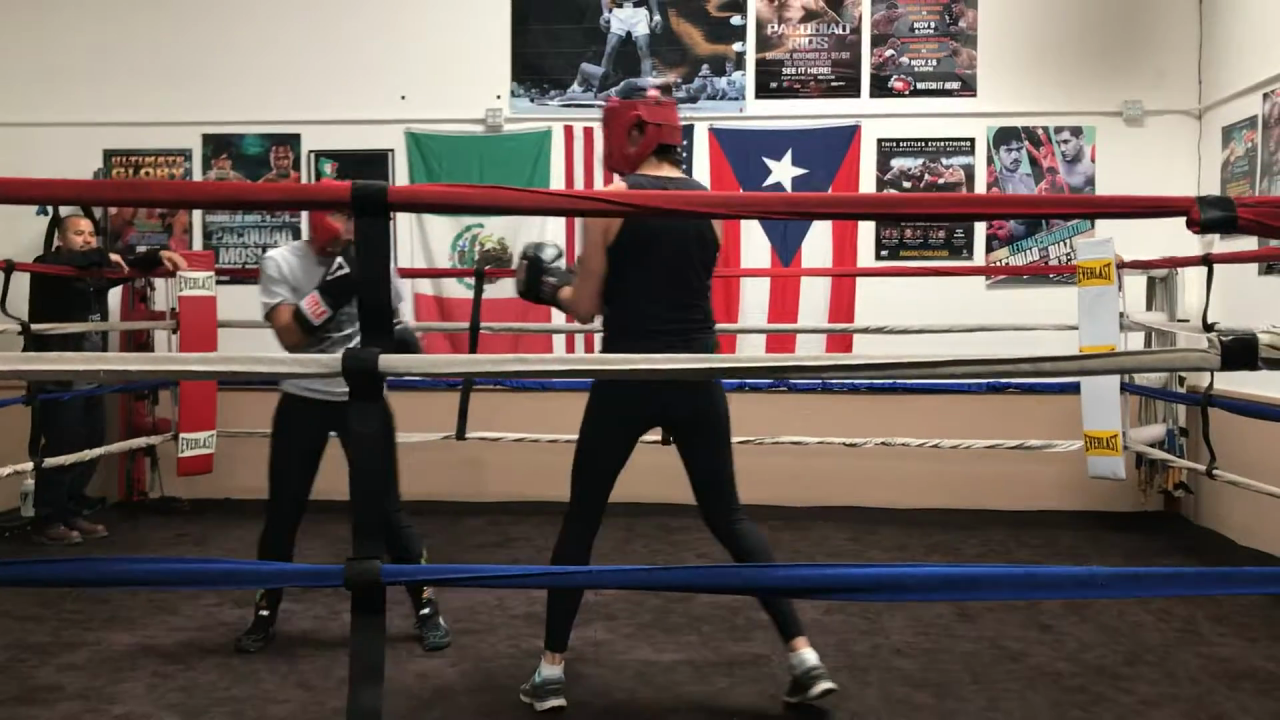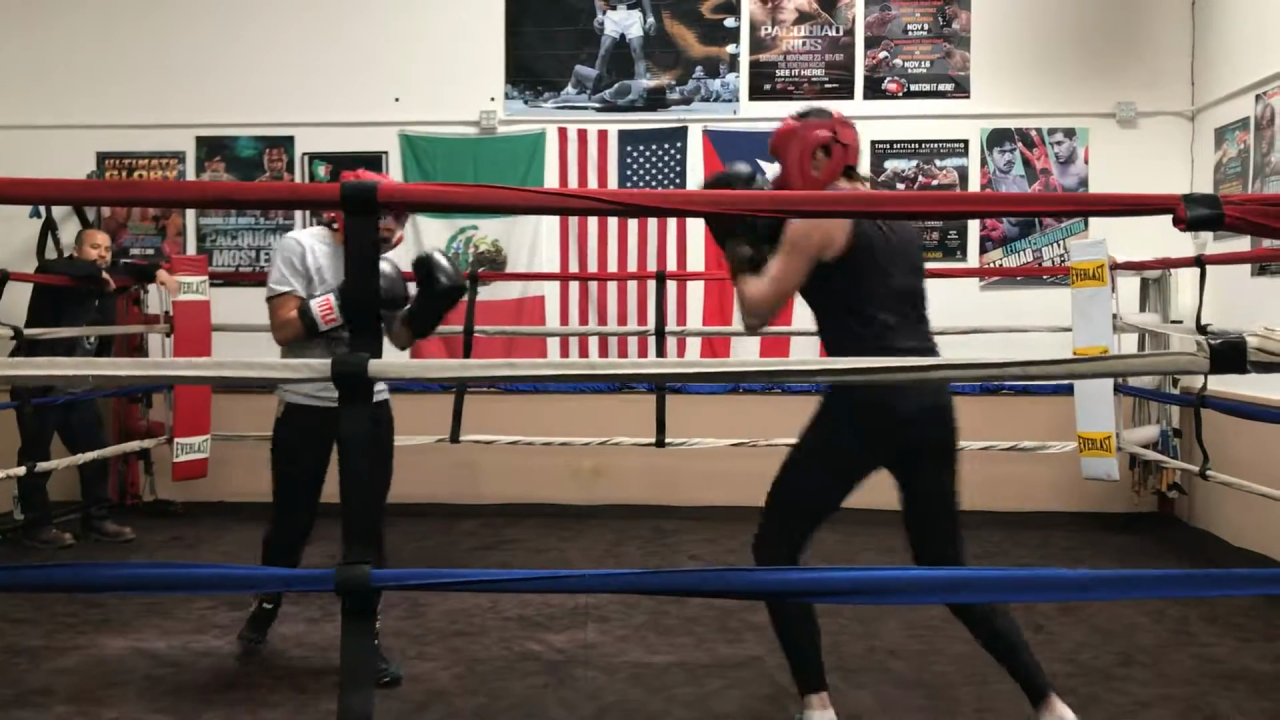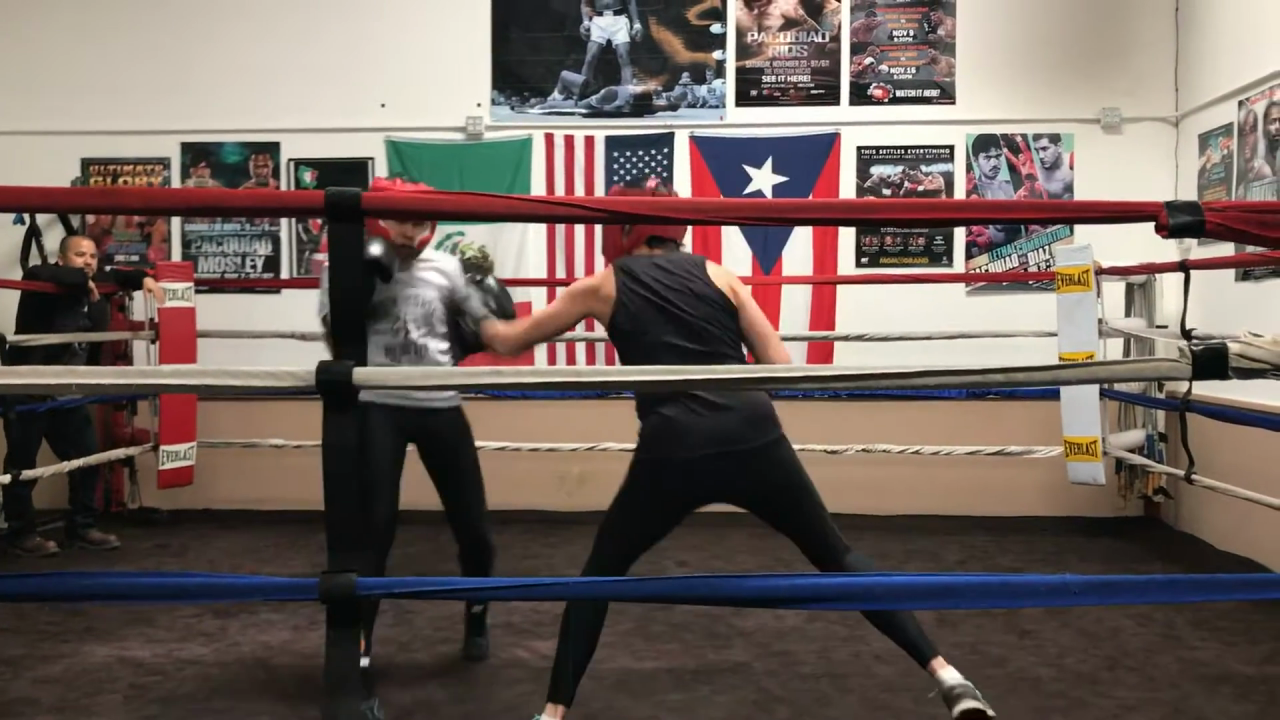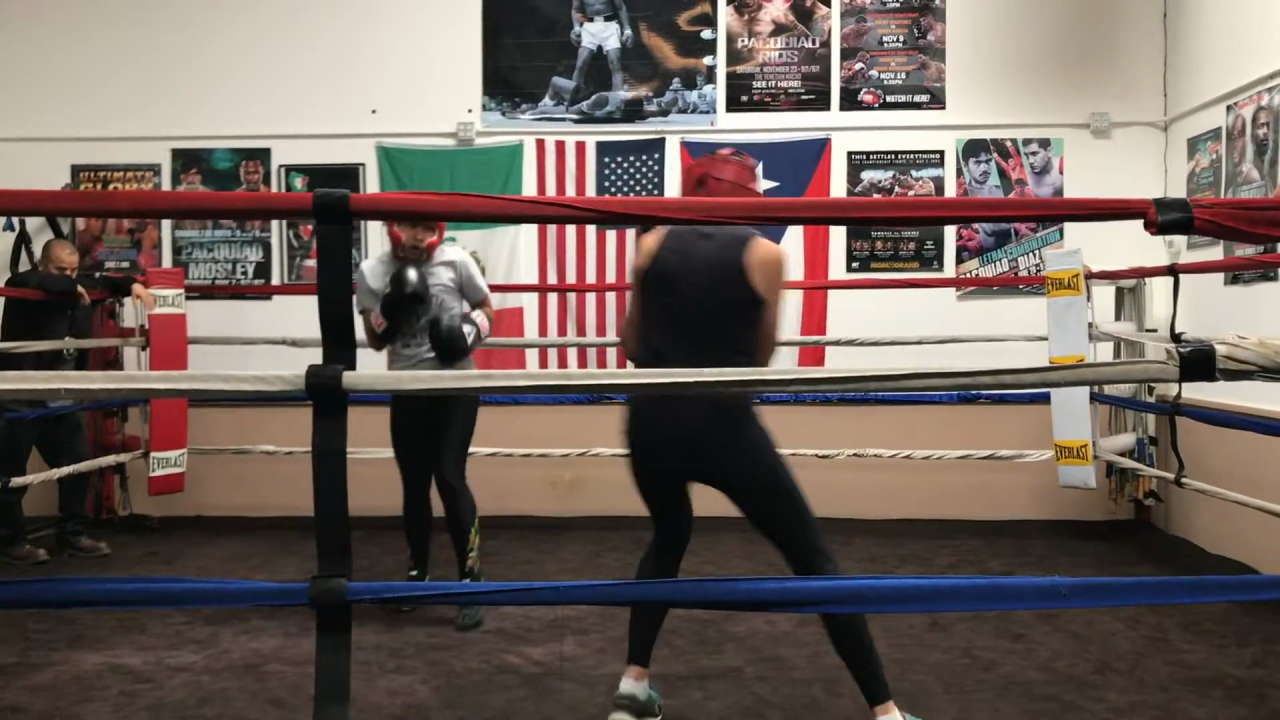
dt=0.7s
person 1, frame 1
left shoulder: (611, 200)
left elbow: (586, 304)
left wrist: (549, 286)
left hip: (629, 379)
right hip: (696, 378)
left knee: (580, 522)
right knee: (729, 522)
left ankle: (551, 670)
right ankle: (805, 658)
person 1, frame 2
left shoulder: (818, 214)
right shoulder: (895, 213)
left elbow: (758, 313)
left wrist: (737, 243)
right wrist: (775, 232)
left hip: (864, 401)
right hip: (927, 400)
left knee: (774, 549)
right knee: (943, 566)
person 1, frame 3
left shoulder: (605, 285)
right shoulder: (718, 274)
left elbow: (516, 337)
right elbow: (775, 360)
left wrist: (473, 320)
left hip: (674, 450)
right hip: (752, 440)
left knee: (603, 570)
right knee: (837, 559)
person 1, frame 4
left shoulder: (652, 244)
right shoulder: (763, 253)
right elbow: (760, 354)
left hip: (651, 421)
right hip: (723, 423)
left knee: (668, 539)
right knee: (812, 562)
person 2, frame 1
right shoulder: (282, 263)
right elbow: (290, 336)
left wrist: (397, 335)
right wrist: (332, 290)
right hip: (303, 401)
left knee: (385, 503)
right knee: (283, 508)
left ankle: (425, 604)
right ankle: (266, 612)
person 2, frame 2
left shoulder: (382, 265)
right shoulder: (300, 247)
left elbow: (402, 337)
right elbow: (284, 329)
left wrist: (433, 300)
right wrist: (347, 301)
left hip: (368, 407)
right hip: (304, 407)
left knee: (365, 525)
right knee: (292, 520)
right ankle: (267, 603)
person 2, frame 3
left shoulder: (446, 268)
left elbow: (463, 344)
left hip: (441, 407)
right hip: (377, 407)
left knee: (471, 523)
right knee: (376, 526)
left ankle: (475, 614)
right ankle: (358, 656)
person 2, frame 4
left shoulder: (455, 261)
right shoulder: (371, 272)
left elbow: (485, 311)
right elbow: (375, 341)
left wrist: (469, 333)
right wrist: (391, 309)
right hip: (408, 393)
left knee: (449, 477)
right knee: (414, 485)
left ankle: (470, 580)
right ankle: (418, 572)
person 3, frame 1
left shoulder: (97, 270)
right shoulder: (46, 268)
left elbow: (130, 265)
right elbow: (64, 262)
left wrist: (159, 256)
right wrist: (102, 256)
left hip: (89, 378)
right hip: (54, 379)
left knee: (90, 448)
right knee: (58, 450)
left ankle: (70, 514)
right ankle: (47, 522)
person 3, frame 2
left shoulder: (106, 279)
right shoulder: (54, 275)
left elbow: (130, 271)
right elbow: (50, 267)
left wrist: (157, 271)
right wrist: (94, 272)
left hip: (79, 387)
right hip: (38, 385)
left knee: (95, 452)
right knee: (36, 457)
left ankle: (97, 518)
right ankle: (37, 526)
person 3, frame 3
left shoulder: (96, 285)
right shoulder: (42, 282)
left elbow: (117, 277)
right elbow: (36, 274)
left wrist: (143, 278)
right wrist: (81, 280)
right hip: (27, 392)
left knee: (87, 459)
left ankle: (82, 527)
person 3, frame 4
left shoulder: (79, 288)
left elbow: (103, 283)
right elbow: (27, 281)
left wrist: (132, 284)
right wrist: (70, 287)
left knee: (78, 464)
left ankle: (72, 534)
